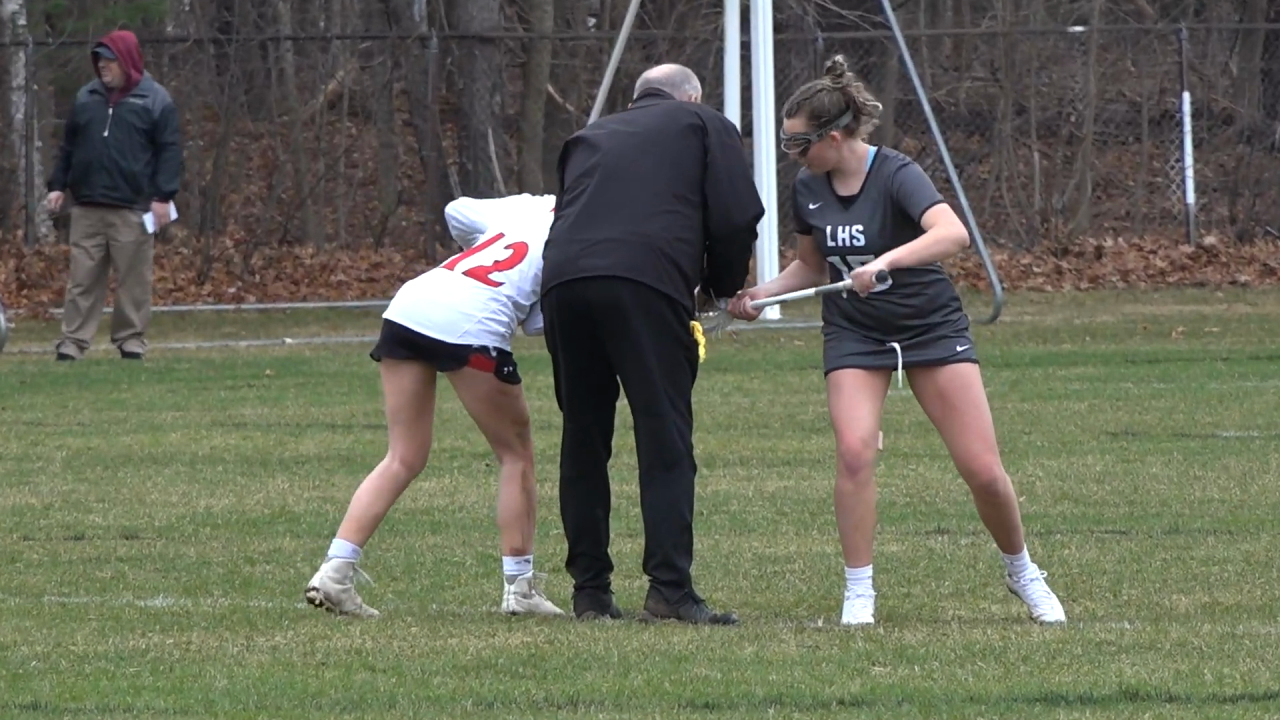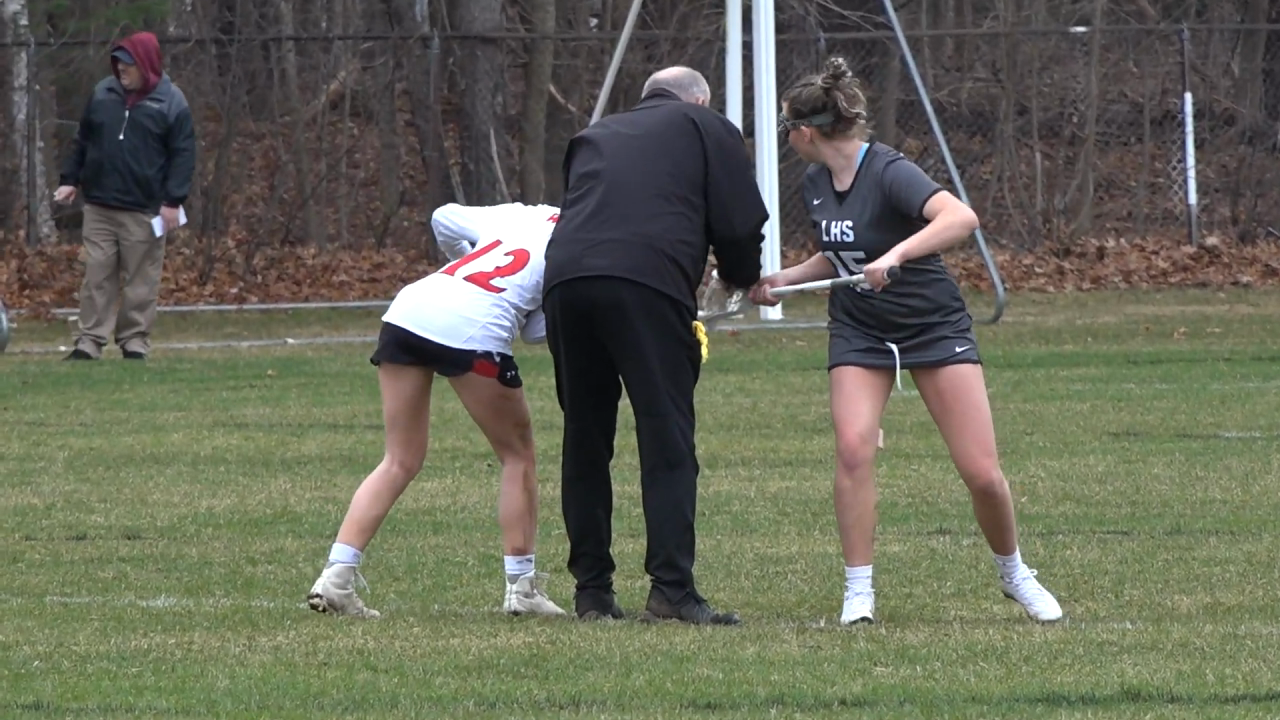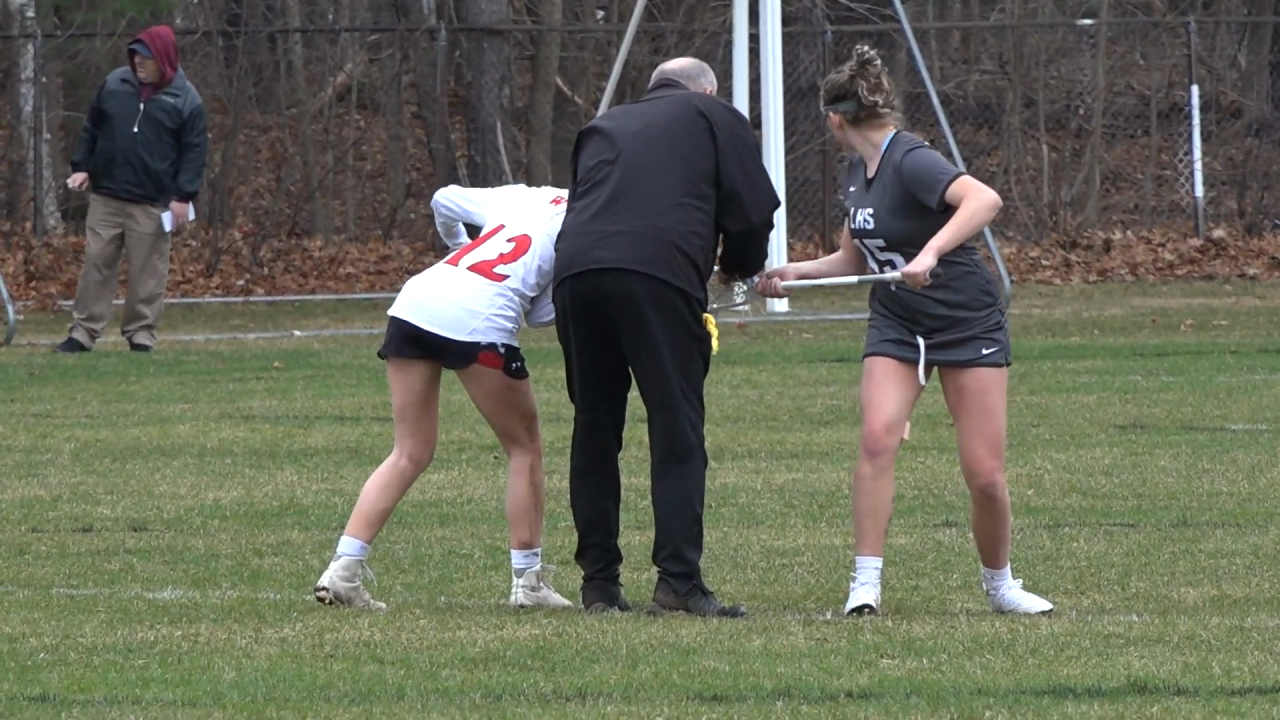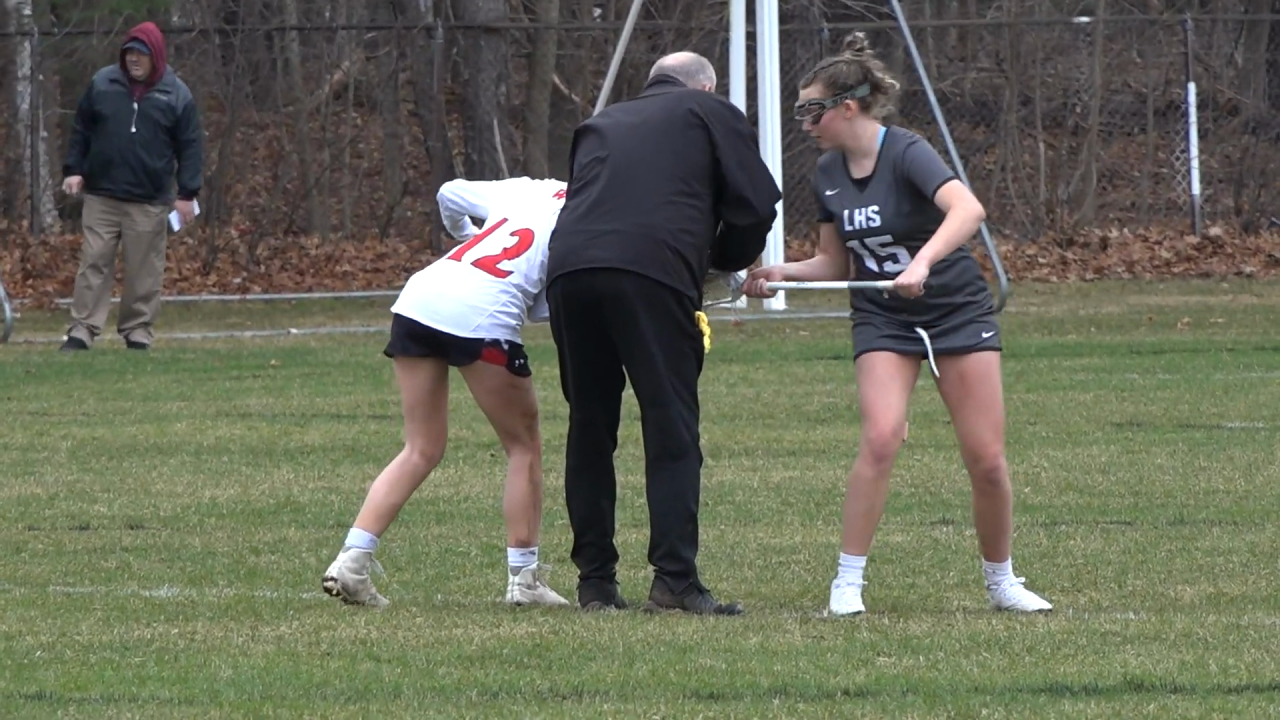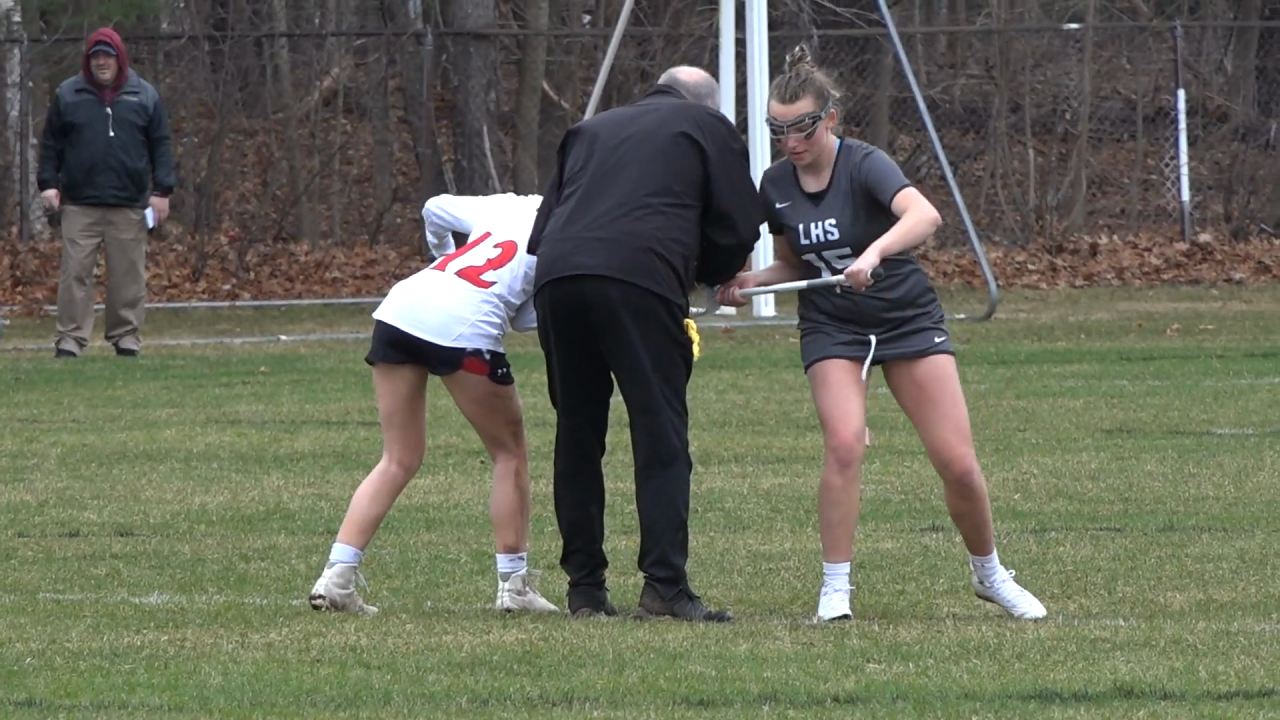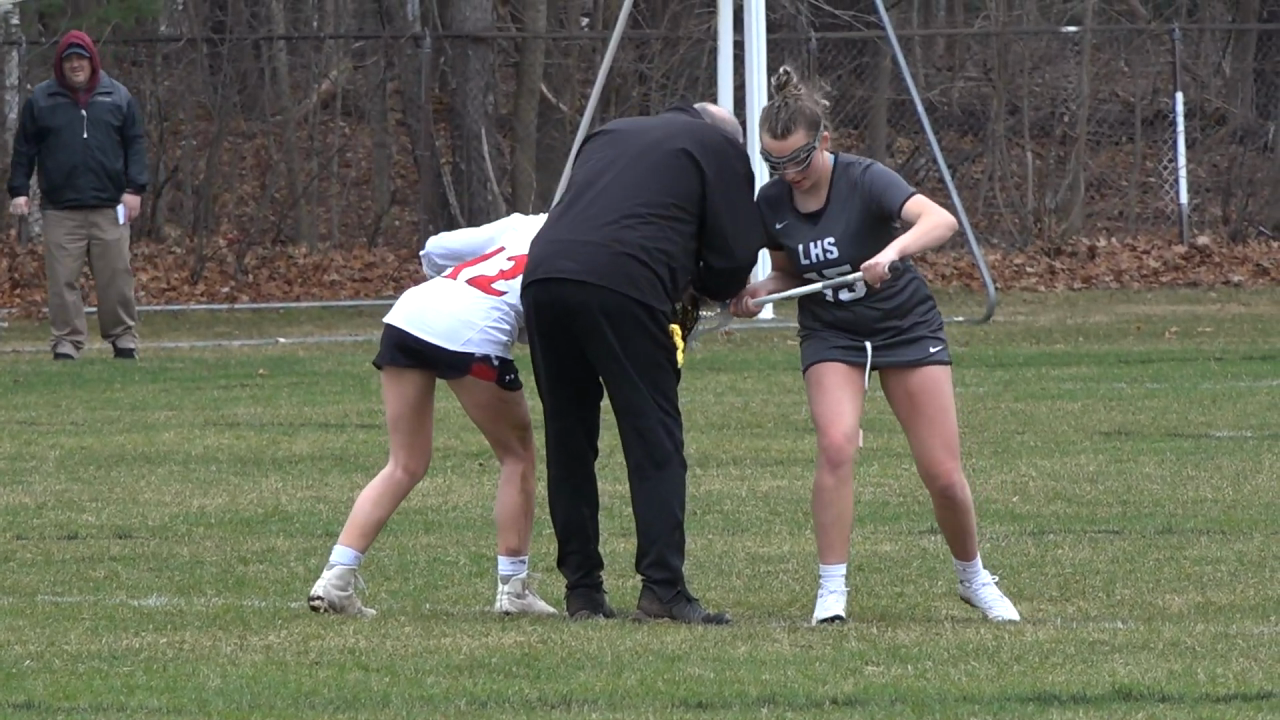
dt=0.4s
person 1, frame 1
left shoulder: (897, 173)
right shoulder: (807, 188)
left elbow: (954, 234)
right elbow: (811, 266)
left wrist: (884, 261)
right wrist: (763, 291)
left hip: (932, 327)
right hip: (853, 333)
left knee: (984, 470)
right knee: (854, 453)
left ankle: (1022, 572)
right ankle: (858, 591)
person 1, frame 2
left shoulder: (889, 171)
right shoulder: (815, 183)
left elbow: (962, 219)
left wrist: (893, 256)
right wrist: (783, 278)
left hip: (936, 327)
right hip: (860, 332)
left knee: (981, 472)
right knee: (852, 450)
left ankle: (1014, 572)
right ankle: (858, 591)
person 1, frame 3
left shoulder: (911, 158)
right shoulder: (856, 172)
left elbow: (985, 200)
right elbow: (852, 259)
left wrist: (929, 253)
right wrist: (790, 272)
left hip: (967, 323)
right hip: (895, 323)
left knee: (985, 472)
right knee: (876, 438)
left ankle: (1000, 585)
right ankle: (865, 582)
person 1, frame 4
left shoulder: (906, 152)
right shoulder: (826, 174)
left elbow: (969, 209)
right elbow: (835, 263)
left wrist: (922, 263)
right wrist: (783, 272)
left hip: (959, 311)
right hip: (883, 318)
left knee: (987, 458)
right knee: (880, 440)
left ankle: (1001, 582)
right ankle: (848, 580)
person 1, frame 5
left shoulder: (864, 164)
right shoulder: (774, 184)
left elbow: (925, 215)
left wrist: (872, 254)
right wrist: (752, 279)
left hip: (909, 319)
right hip: (832, 327)
left knee: (958, 463)
right knee: (844, 445)
left ankle: (991, 575)
right ankle: (835, 587)
person 1, frame 6
left shoulder: (865, 178)
right shoulder: (771, 203)
left elbow: (942, 220)
left wrist: (893, 251)
right wrist: (759, 290)
left hip: (909, 328)
right hip: (831, 333)
left knee: (944, 476)
right knee: (836, 446)
left ankle: (973, 577)
right ankle: (831, 589)
person 2, frame 1
left shoulder: (590, 136)
right shoulder: (706, 125)
right elbow: (735, 221)
right wrist: (721, 289)
left hip: (564, 281)
right hip: (646, 284)
left knee: (583, 439)
right knee: (665, 440)
left ankle: (590, 590)
right ankle: (669, 590)
person 2, frame 2
left shoulder: (595, 135)
right shoulder: (706, 127)
right elbow: (741, 226)
right wrist: (740, 278)
left hip: (566, 279)
right hip: (647, 283)
left knee: (586, 439)
right knee: (667, 441)
left ankle: (592, 590)
right ankle: (671, 590)
person 2, frame 3
left shoulder: (603, 126)
right shoulder: (715, 117)
right elbow: (753, 213)
right wrist: (738, 268)
left hip: (576, 272)
right hip: (659, 275)
left knee: (595, 430)
right knee: (677, 432)
left ankle: (599, 582)
right ankle: (679, 582)
person 2, frame 4
left shoulder: (601, 123)
right shoulder: (712, 113)
right elbow: (755, 208)
right wrist: (719, 262)
left hip: (569, 270)
right hip: (651, 274)
left knee: (589, 429)
right knee: (671, 431)
left ankle: (595, 581)
right ankle: (675, 580)
person 2, frame 5
left shoulder: (591, 129)
right shoulder: (709, 126)
left elbow: (542, 227)
right elbow: (737, 232)
right wrist: (701, 276)
left hip: (558, 278)
right hip: (639, 281)
left knee: (577, 436)
right knee: (661, 438)
left ankle: (585, 587)
right ankle: (665, 587)
person 2, frame 6
left shoulder: (611, 133)
right shoulder: (721, 148)
right elbow: (734, 260)
right wrist: (701, 286)
left hip: (544, 275)
right hip: (622, 286)
left knee: (568, 439)
right knee: (653, 441)
left ankle: (582, 589)
right ankle: (663, 589)
person 3, frame 1
left shoulder: (528, 205)
left elbow: (456, 212)
right elbow: (538, 323)
left hip: (411, 304)
right hip: (471, 324)
left knee: (403, 460)
right knee: (516, 454)
left ankle: (334, 573)
right ankle: (520, 587)
person 3, frame 2
left shoulder: (522, 213)
left elbow: (444, 217)
right elbow: (536, 332)
left hip: (409, 309)
right hip: (472, 329)
left knee: (400, 462)
right knee: (518, 455)
left ankle: (335, 578)
right ankle: (522, 587)
person 3, frame 3
left shoulder: (523, 195)
left elbow: (444, 200)
right elbow: (541, 316)
left hip: (416, 302)
right hip: (478, 319)
left knee: (409, 455)
right knee: (525, 448)
left ankle: (343, 570)
right ankle: (528, 581)
person 3, frame 4
left shoulder: (527, 188)
left elbow: (449, 194)
right elbow: (543, 310)
left hip: (419, 298)
right hip: (481, 316)
left knee: (421, 451)
right knee: (523, 447)
left ankle: (352, 561)
right ankle: (524, 579)
person 3, frame 5
left shoulder: (512, 204)
left elbow: (435, 208)
right elbow: (526, 320)
left hip: (400, 306)
right hip: (464, 325)
left knee: (398, 461)
right knee: (510, 453)
left ankle: (337, 577)
right ankle: (513, 585)
person 3, frame 6
left shoulder: (522, 224)
left elbow: (436, 250)
left hip: (408, 314)
right hip: (471, 332)
left knee: (404, 467)
right knee: (518, 457)
left ankle: (336, 578)
right ankle: (513, 588)
person 4, frame 1
left shoulder: (155, 98)
right shoulder: (86, 96)
left elbow: (170, 150)
right elbow: (68, 147)
left wrist: (163, 195)
right wrist: (58, 185)
left hip: (133, 208)
right hip: (86, 207)
left knee: (133, 280)
right knee: (82, 278)
left ankle: (131, 343)
right ankle: (71, 344)
person 4, frame 2
left shoulder: (171, 102)
right shoulder: (103, 93)
left elbow: (183, 154)
right elbow: (82, 141)
left wrist: (173, 200)
right wrist: (70, 179)
left hip: (145, 209)
right hip: (99, 206)
left knee: (140, 279)
right knee: (97, 275)
left ankle: (134, 344)
right ankle: (88, 344)
person 4, frame 3
left shoulder: (186, 97)
right shoulder: (115, 83)
left elbow: (195, 151)
right elbow: (92, 128)
left wrist: (183, 196)
right wrist: (81, 166)
left hip: (153, 203)
right hip: (105, 196)
left knee: (147, 273)
right knee: (96, 264)
left ankle: (141, 336)
right ankle: (82, 333)
person 4, frame 4
left shoulder: (176, 94)
right shoulder: (102, 83)
left elbow: (190, 146)
right elbow: (81, 130)
left wrist: (187, 193)
right wrist: (74, 169)
left hip: (149, 202)
right hip: (100, 195)
left knee: (144, 271)
right knee: (93, 263)
left ankle: (138, 334)
right ankle: (80, 333)
person 4, frame 5
left shoulder: (144, 95)
right shoulder: (67, 94)
left elbow: (161, 145)
right elbow: (51, 144)
left wrist: (162, 189)
right wrist: (48, 182)
left hip: (129, 205)
right hip: (79, 205)
left knee: (128, 277)
right knee: (76, 274)
left ankle: (126, 340)
right ankle: (69, 342)
person 4, frame 6
left shoulder: (118, 96)
right shoulder: (41, 99)
left elbow: (136, 143)
right elbow: (24, 149)
left wrist: (135, 187)
right wrist: (19, 189)
left hip: (110, 206)
right hip: (60, 209)
left knee: (116, 275)
right knee: (63, 280)
left ankle: (123, 341)
right ankle: (66, 344)
